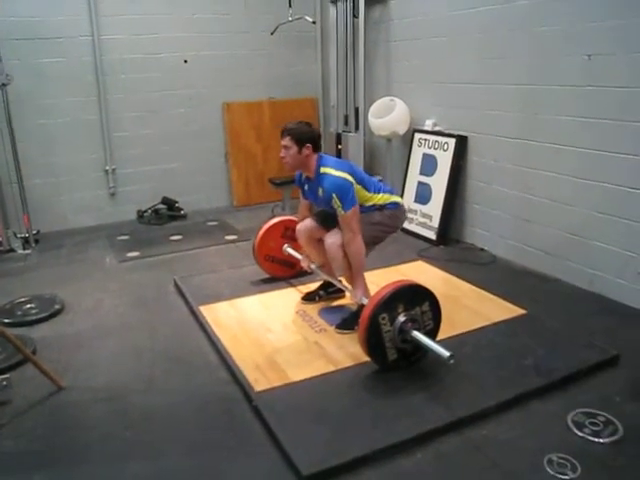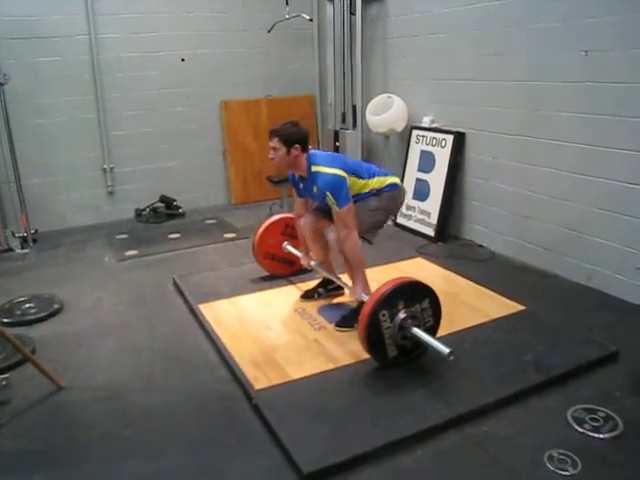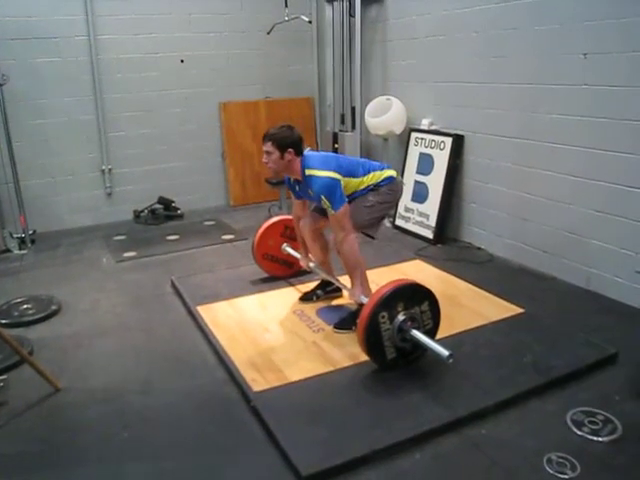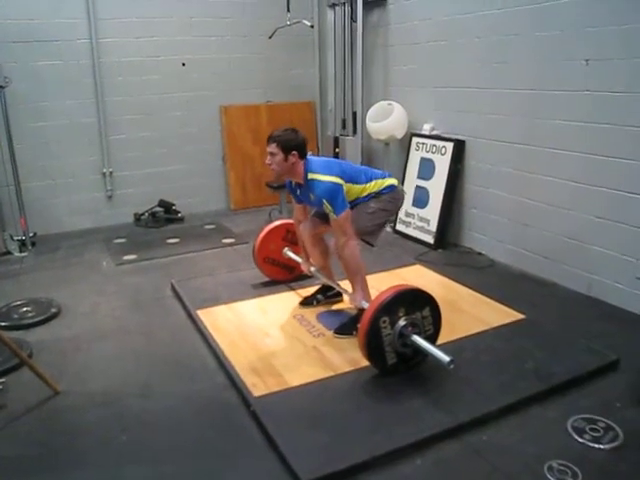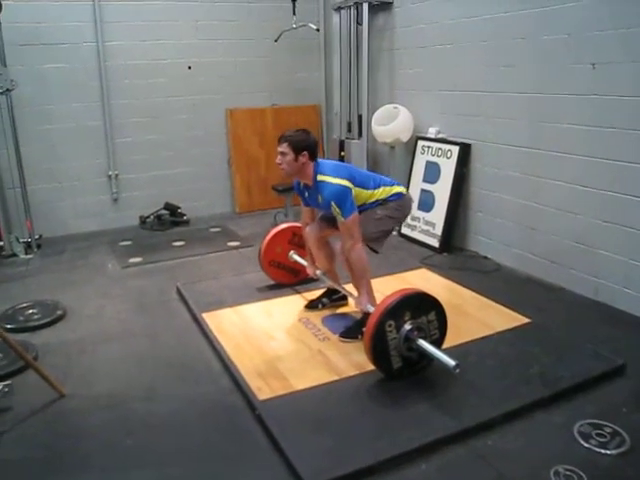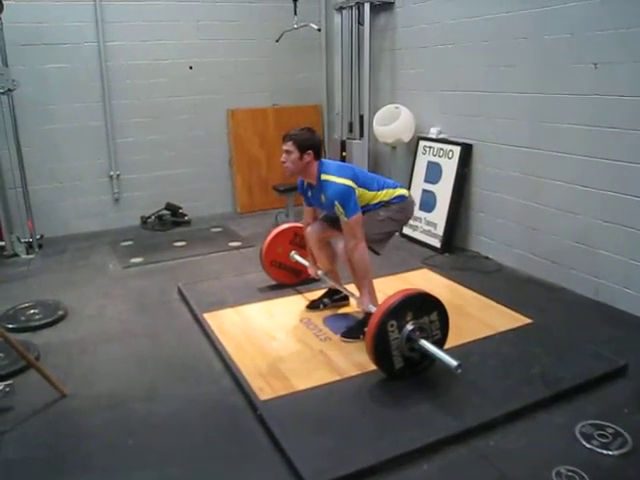
dt=0.2s
person 1, frame 1
left shoulder: (334, 181)
right shoulder: (303, 175)
left elbow: (353, 236)
right elbow: (304, 215)
left wrist: (359, 287)
right wrist: (306, 255)
left hip: (386, 209)
right hip: (357, 207)
left knee: (334, 243)
right knee: (304, 231)
left ankle: (366, 306)
right ankle: (333, 285)
person 1, frame 2
left shoulder: (327, 177)
right shoulder: (297, 172)
left elbow: (348, 232)
right elbow: (300, 214)
left wrist: (358, 284)
right wrist: (305, 252)
left hip: (385, 191)
right hip: (357, 191)
left knee: (340, 237)
right knee: (309, 225)
right ankle: (331, 282)
person 1, frame 3
left shoulder: (322, 180)
right shoulder: (293, 174)
left elbow: (345, 235)
right elbow: (299, 216)
left wrist: (357, 286)
right wrist: (304, 254)
left hip: (382, 185)
right hip: (355, 187)
left knee: (340, 238)
right knee: (309, 225)
left ankle: (365, 305)
right ankle: (330, 284)
person 1, frame 4
left shoulder: (324, 184)
right shoulder: (294, 179)
left elbow: (346, 240)
right elbow: (300, 220)
left wrist: (358, 290)
right wrist: (304, 258)
left hip: (384, 194)
right hip: (356, 194)
left knee: (338, 243)
right knee: (308, 230)
left ankle: (366, 311)
right ankle: (330, 289)
person 1, frame 5
left shoulder: (332, 187)
right shoulder: (302, 182)
left elbow: (353, 243)
right elbow: (307, 223)
left wrist: (363, 294)
right wrist: (311, 261)
left hip: (391, 201)
right hip: (362, 202)
left knee: (344, 247)
right knee: (313, 234)
left ankle: (371, 314)
right ankle: (335, 292)
person 1, frame 6
left shoulder: (336, 187)
right shoulder: (305, 181)
left elbow: (355, 243)
right elbow: (309, 223)
left wrist: (365, 295)
right wrist: (312, 262)
left hip: (394, 203)
right hip: (365, 204)
left knee: (345, 248)
right knee: (314, 234)
left ankle: (373, 315)
right ankle: (337, 292)
